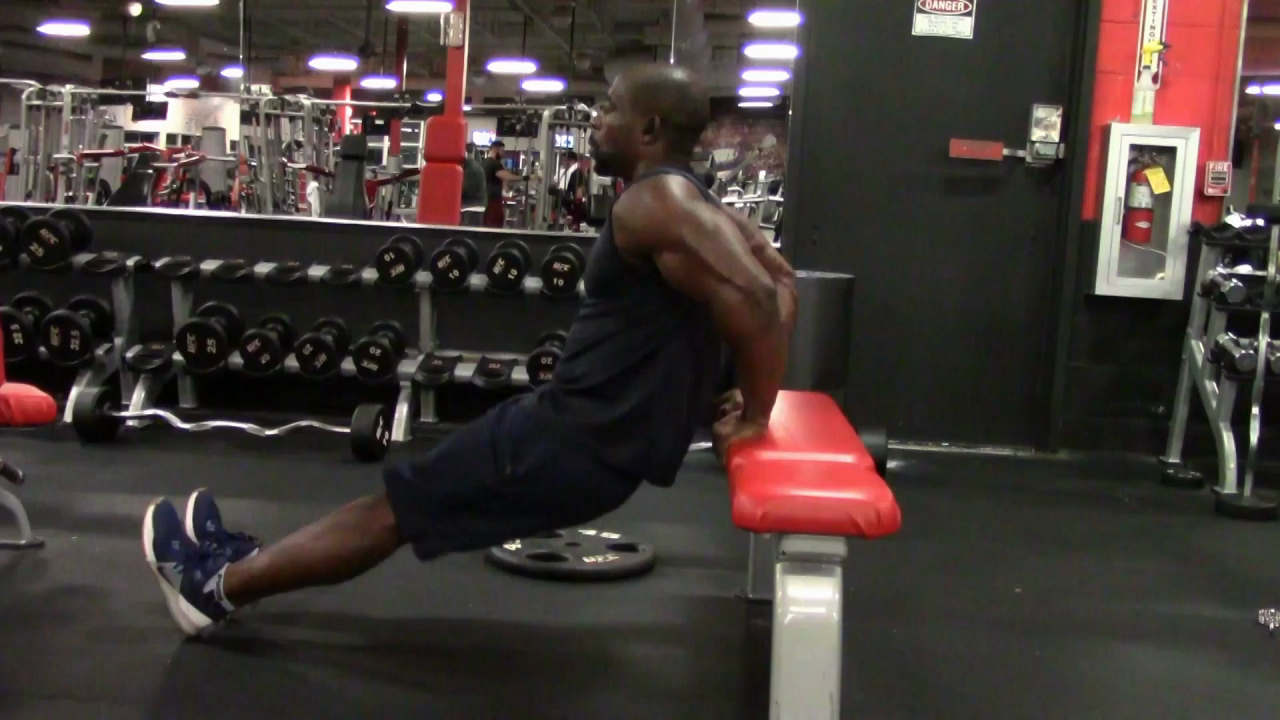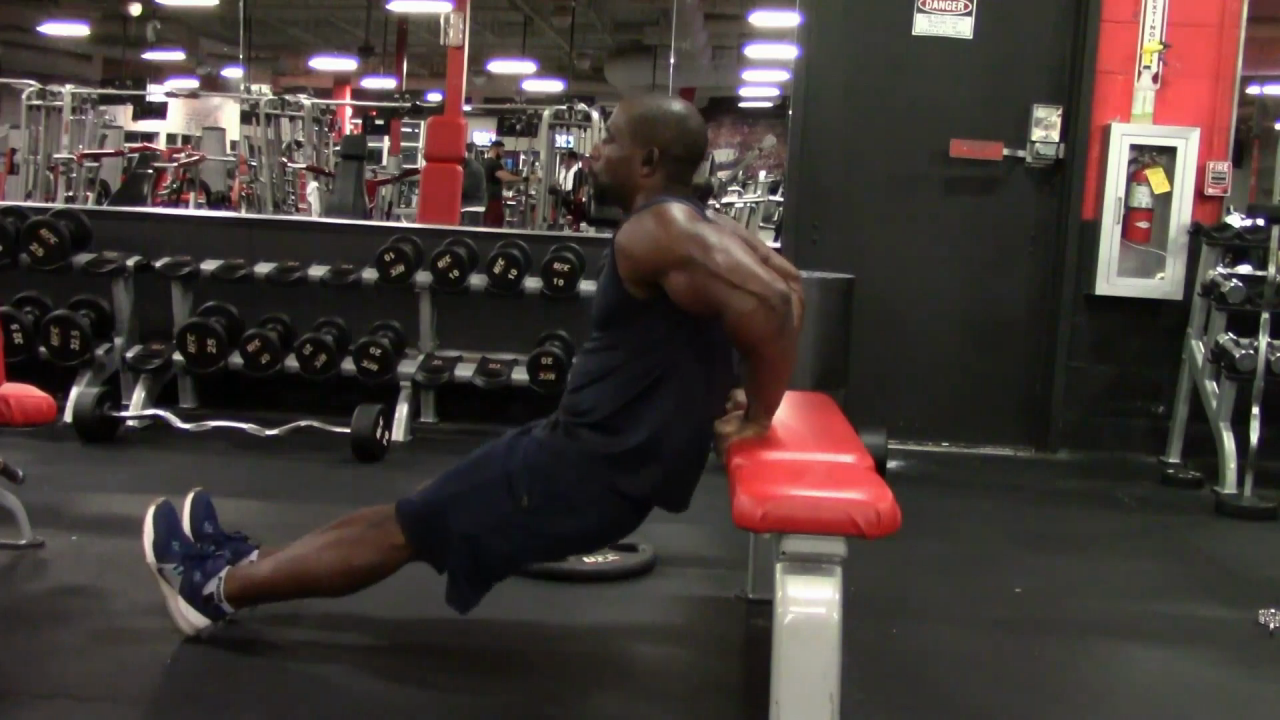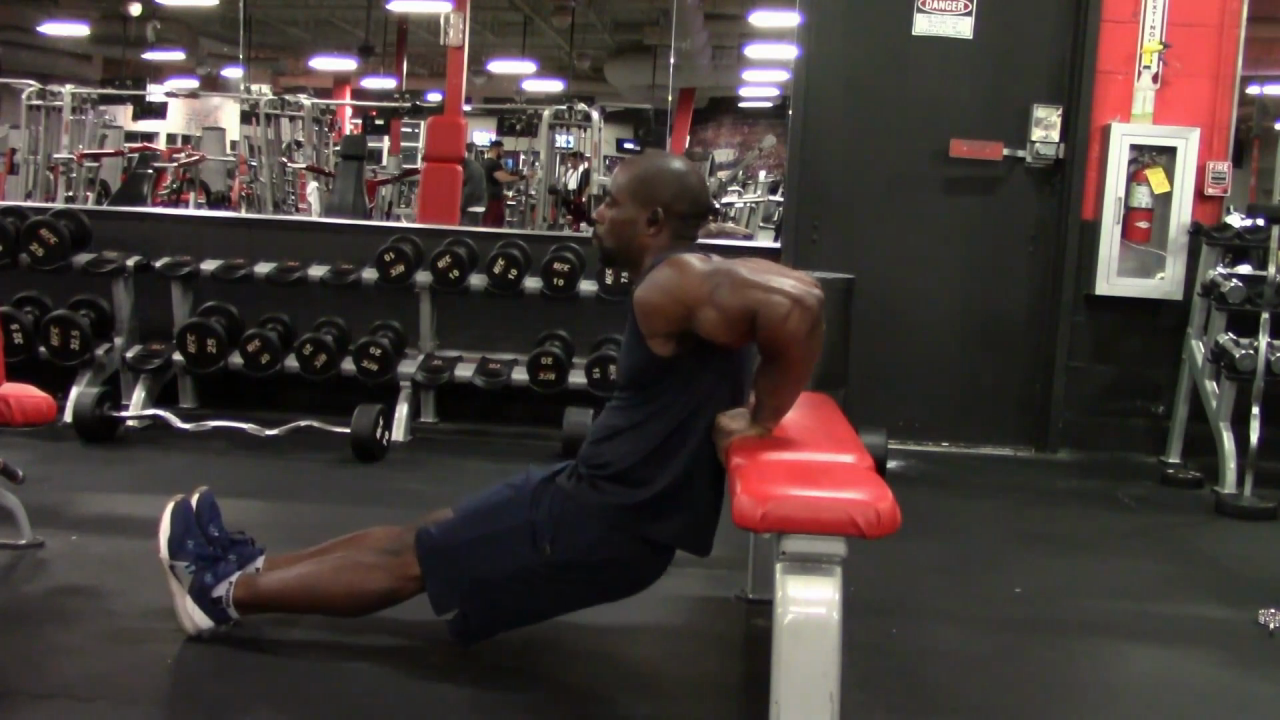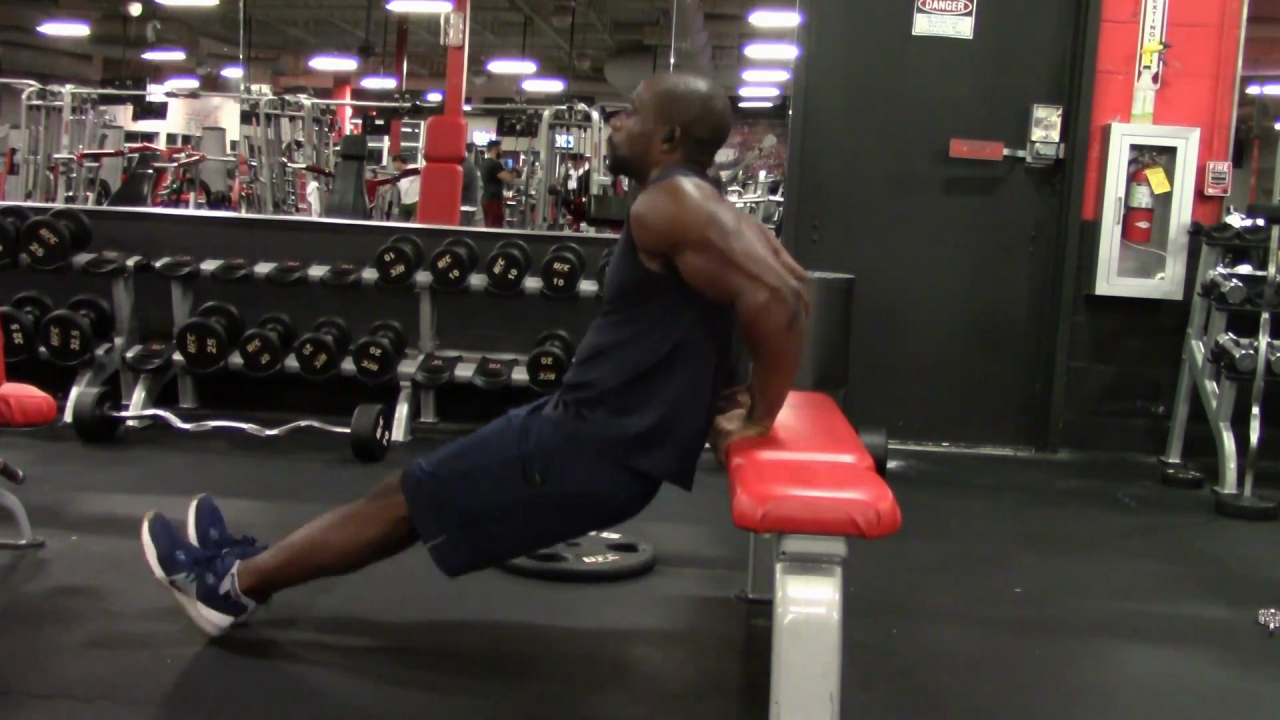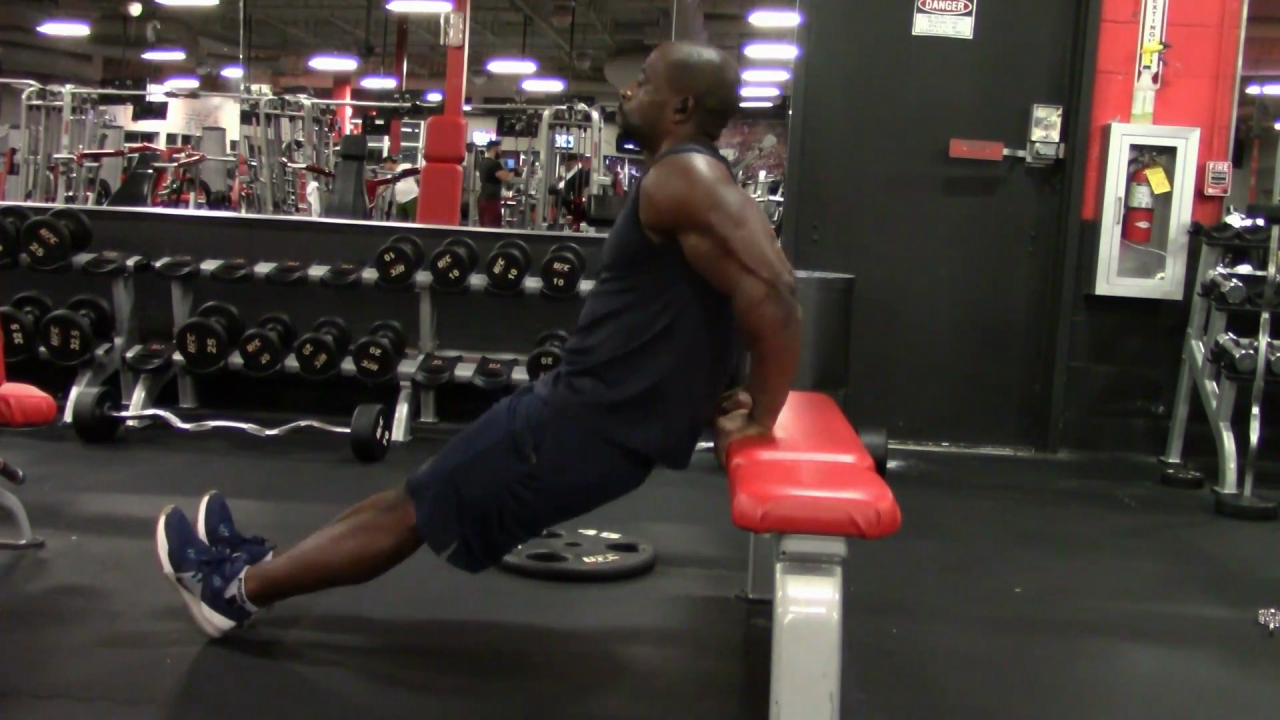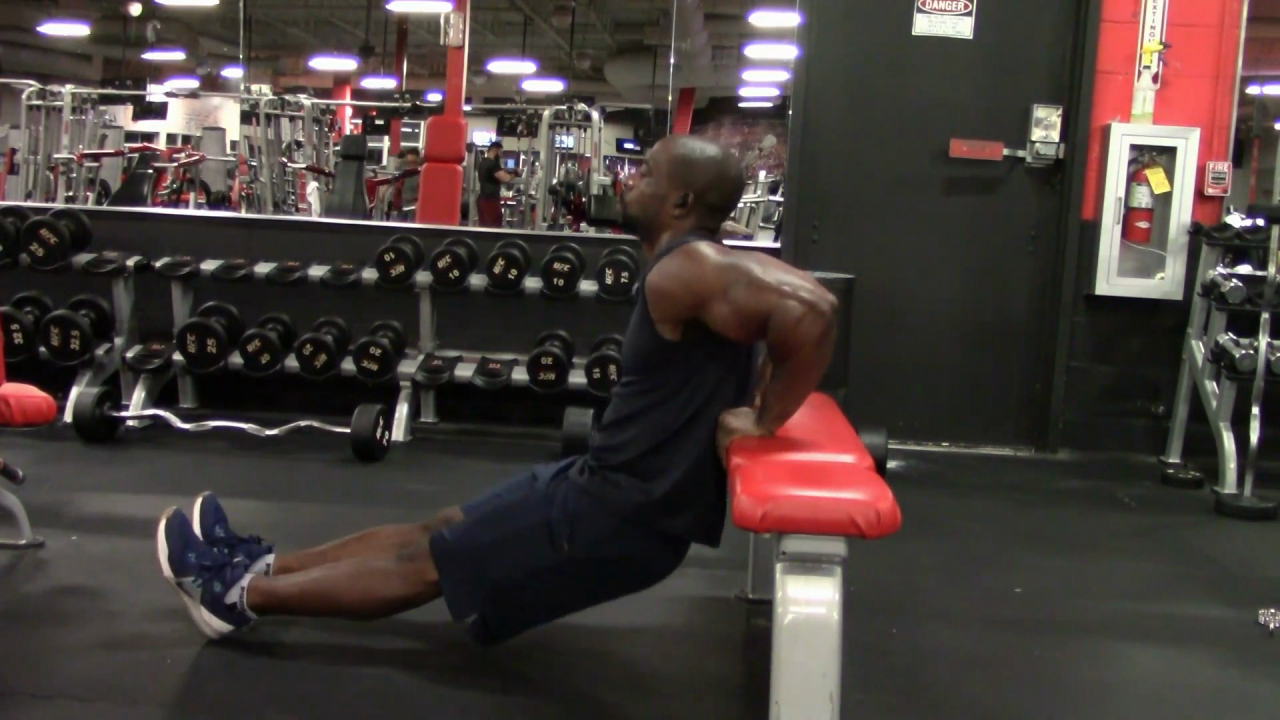
dt=0.7s
person 1, frame 1
left shoulder: (654, 203)
right shoulder: (689, 202)
left elbow: (752, 298)
right elbow: (780, 281)
left wrist: (756, 416)
right wrist: (751, 393)
left hip: (580, 441)
right hip: (593, 427)
left knee: (398, 506)
right knee: (408, 493)
left ankle: (217, 586)
right ankle: (244, 562)
person 1, frame 2
left shoulder: (654, 232)
right shoulder: (690, 227)
left elbow: (767, 306)
right elbow: (788, 288)
left wrist: (757, 418)
right wrist: (749, 394)
left hip: (593, 471)
right hip: (596, 450)
left knee: (400, 531)
right knee: (416, 512)
left ankle: (215, 589)
right ankle: (246, 561)
person 1, frame 3
left shoulder: (671, 287)
right shoulder: (702, 277)
left elbow: (799, 310)
right elbow: (802, 291)
left wrist: (759, 421)
right wrist: (757, 403)
left hip: (612, 522)
right hip: (605, 490)
left knee: (413, 560)
right knee: (434, 531)
left ankle: (225, 592)
right ankle: (250, 567)
person 1, frame 4
left shoulder: (672, 202)
right shoulder: (698, 205)
left elbow: (778, 301)
right elbow: (792, 284)
left wrist: (761, 419)
right wrist: (747, 398)
left hip: (601, 449)
right hip: (598, 425)
left knee: (407, 500)
right knee: (421, 488)
left ankle: (227, 584)
right ankle: (253, 563)
person 1, frame 5
left shoulder: (684, 178)
right shoulder: (701, 182)
left elbow: (769, 295)
right elbow: (761, 290)
left wrist: (762, 420)
right wrist: (749, 396)
left hip: (594, 422)
right hip: (598, 405)
left knee: (417, 509)
right knee: (424, 492)
left ankle: (238, 588)
right ankle: (262, 564)
person 1, frame 6
left shoulder: (685, 271)
right shoulder: (702, 266)
left elbow: (812, 311)
right elbow: (789, 310)
left wrist: (764, 421)
right wrist: (756, 403)
left hip: (626, 513)
right hip: (616, 482)
left knee: (431, 563)
right knee: (441, 529)
left ankle: (238, 594)
right ankle: (263, 565)
